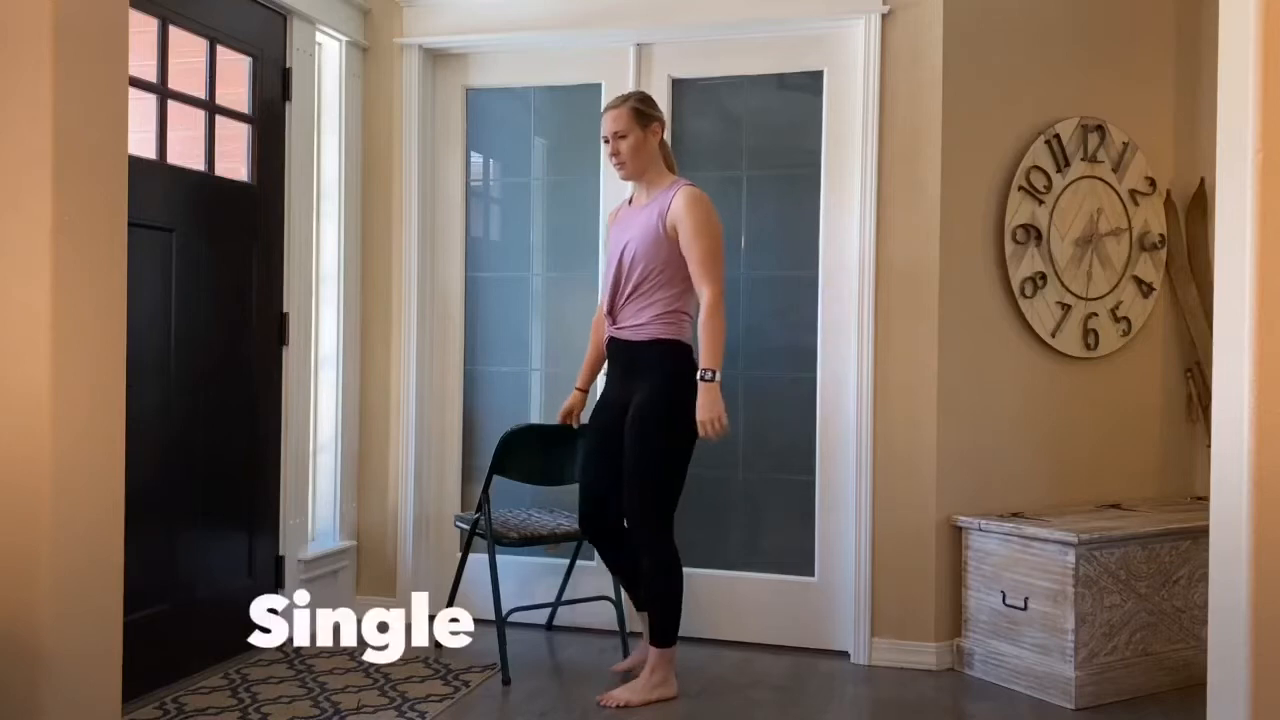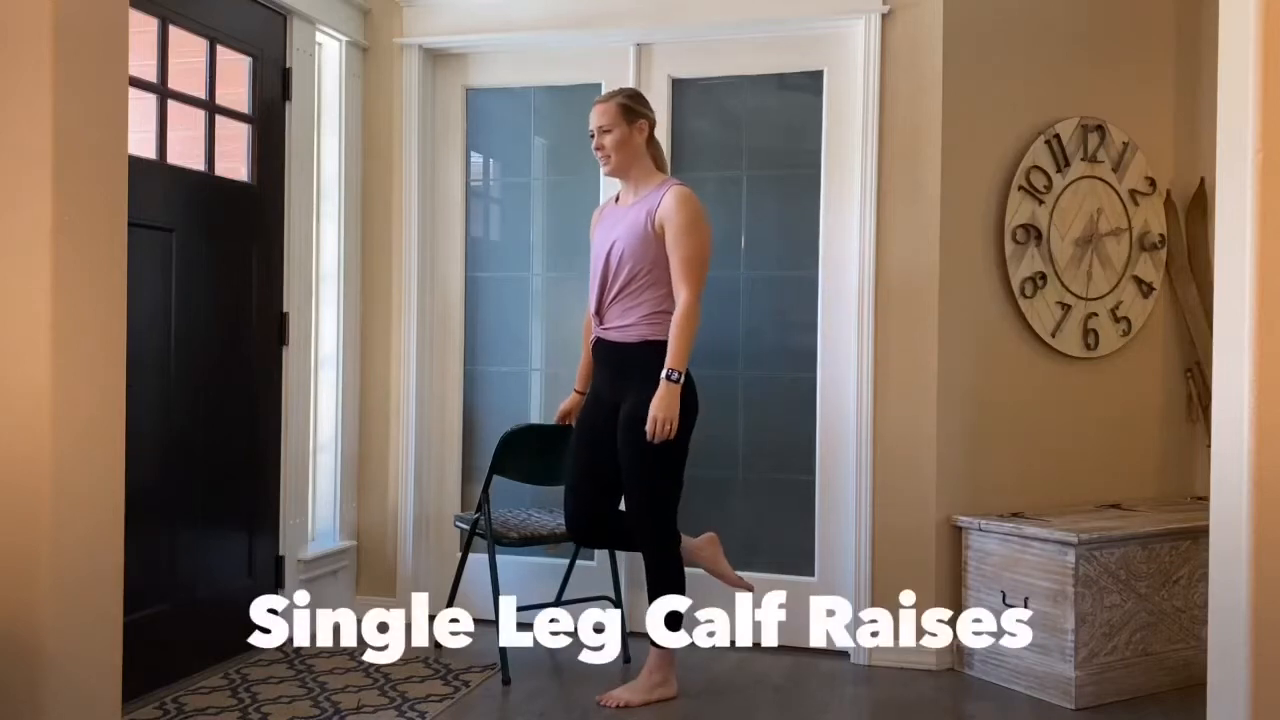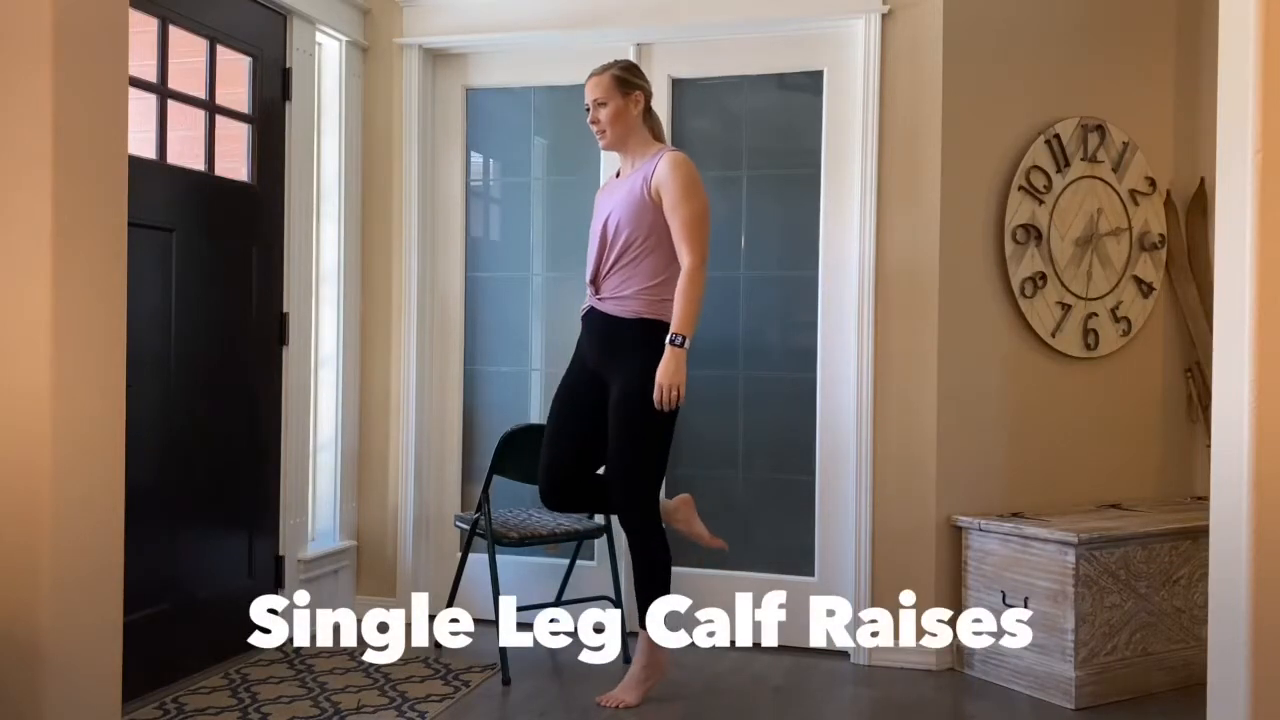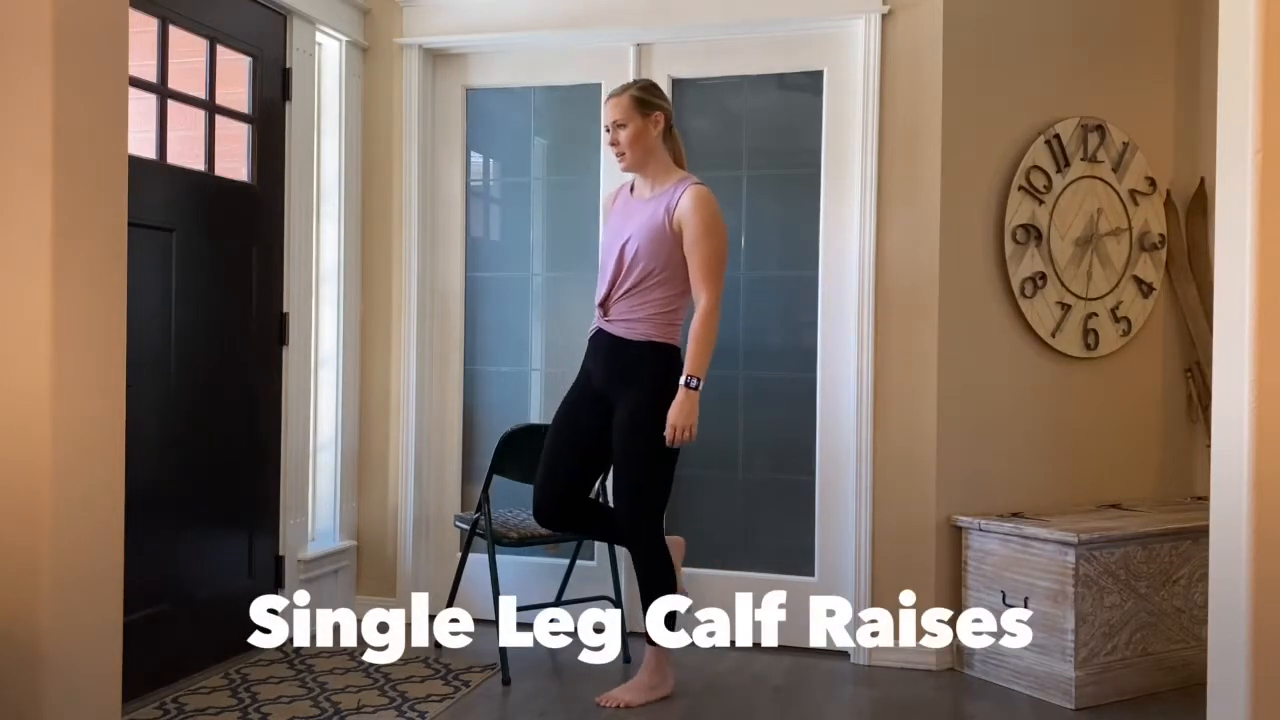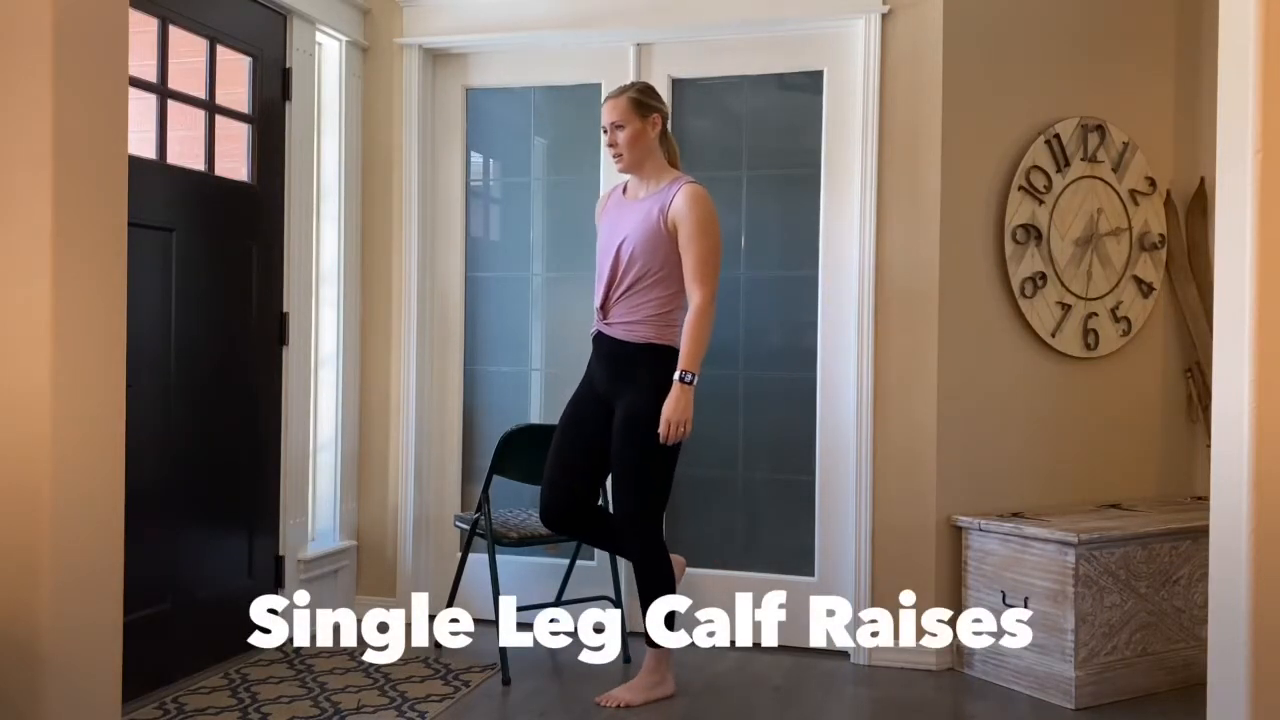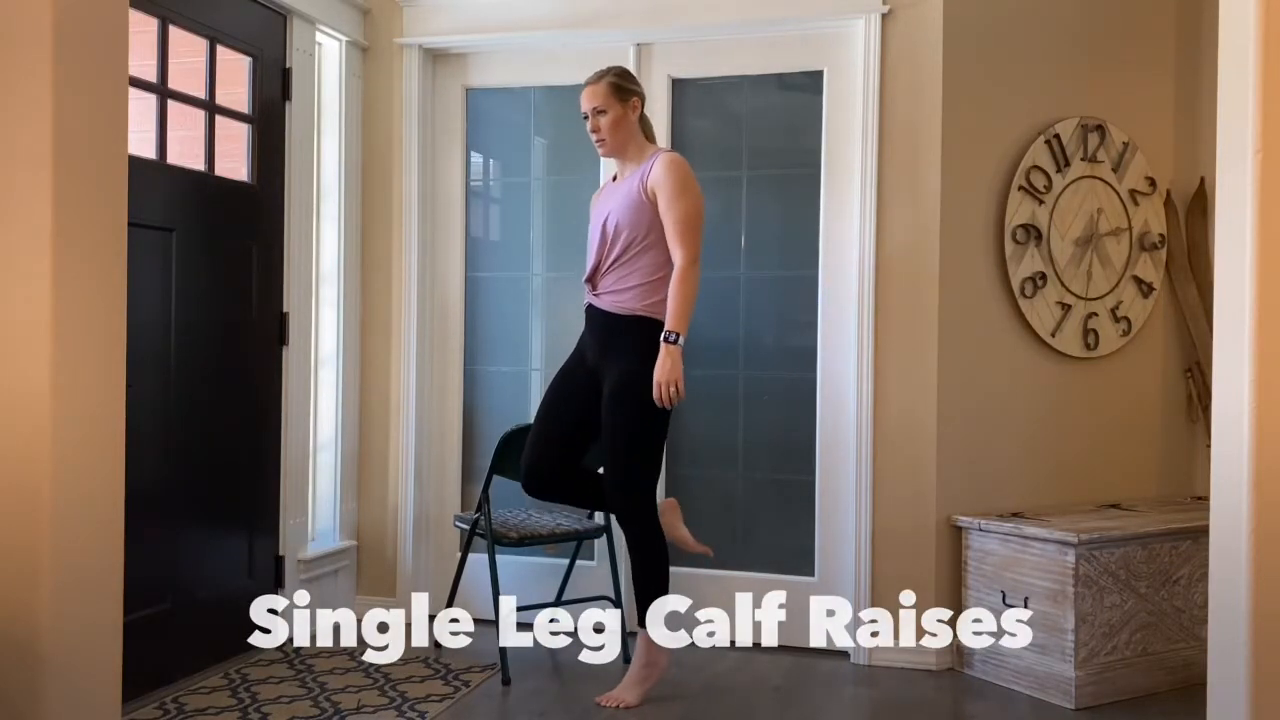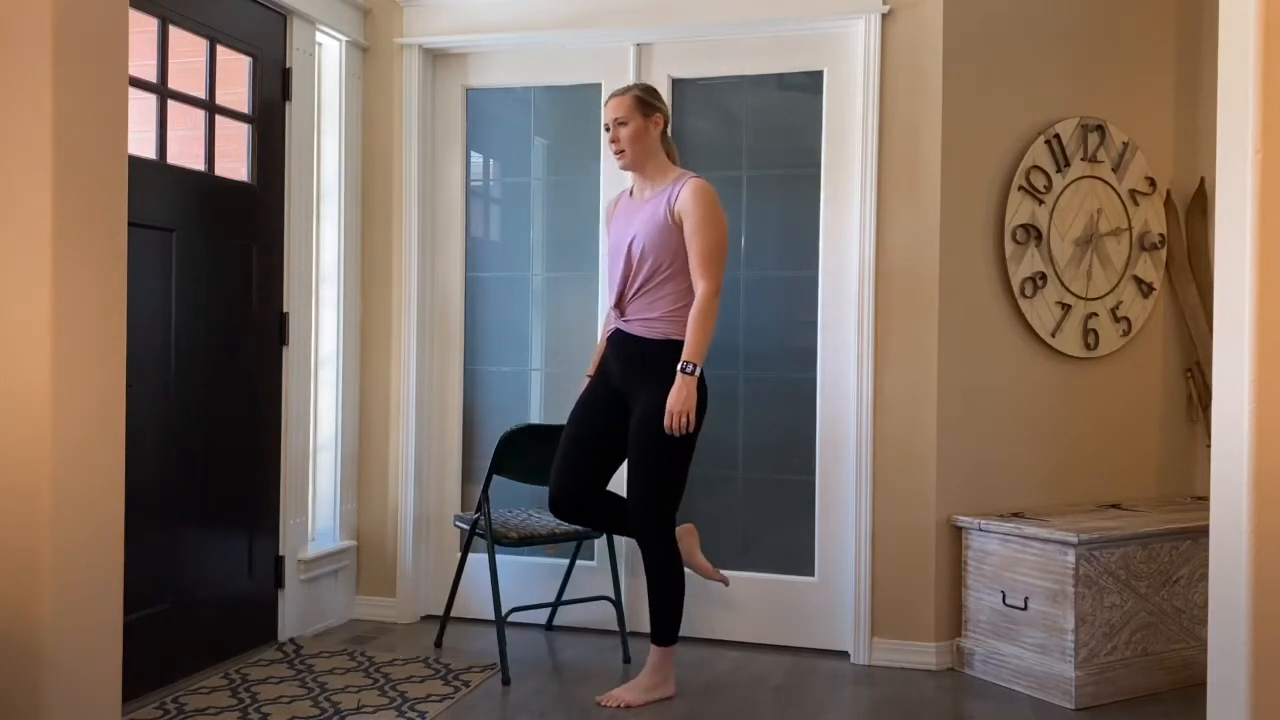
dt=0.7s
person 1, frame 1
left shoulder: (686, 203)
right shoulder: (619, 215)
left elbow: (710, 297)
left wrist: (709, 382)
right wrist: (582, 386)
left hip: (664, 373)
right hip: (621, 375)
left knee: (647, 520)
right knee: (596, 516)
left ankle: (661, 670)
right ankle: (652, 636)
person 1, frame 2
left shoulder: (675, 201)
right shoulder: (603, 213)
left elbow: (687, 300)
left wrist: (671, 383)
right wrist: (580, 388)
left hip: (652, 374)
right hip: (609, 377)
left knee: (649, 521)
right knee: (585, 519)
left ankle: (660, 672)
right ankle: (692, 548)
person 1, frame 3
left shoulder: (670, 169)
right shoulder: (609, 185)
left elbow: (692, 265)
left wrist: (676, 348)
left hip: (641, 344)
right hip: (593, 343)
left knee: (632, 502)
right knee: (559, 484)
left ankle: (650, 654)
right ankle: (671, 510)
person 1, frame 4
left shoulder: (692, 201)
right shoulder: (616, 199)
left elbow: (707, 304)
left wrist: (689, 391)
left hip: (650, 370)
right hip: (599, 362)
left knee: (638, 519)
right knee: (552, 503)
left ankle: (658, 670)
right ankle: (663, 549)
person 1, frame 5
left shoulder: (686, 199)
right shoulder: (609, 202)
left elbow: (701, 301)
left wrist: (684, 385)
left hip: (650, 372)
right hip: (602, 366)
left knee: (637, 521)
right knee: (559, 506)
left ankle: (658, 671)
right ankle: (661, 564)
person 1, frame 6
left shoulder: (666, 168)
right shoulder: (603, 192)
left elbow: (686, 262)
left wrist: (671, 344)
left hip: (639, 344)
right hip: (594, 342)
left knee: (629, 499)
right knee: (540, 471)
left ankle: (650, 655)
right ankle: (657, 513)
person 1, frame 7
left shoulder: (692, 195)
right shoulder: (617, 206)
left elbow: (706, 293)
left wrist: (687, 377)
right wrist: (593, 372)
left hip: (665, 368)
right hip: (618, 364)
left knee: (649, 520)
right knee: (568, 496)
left ankle: (660, 672)
right ankle: (676, 541)
